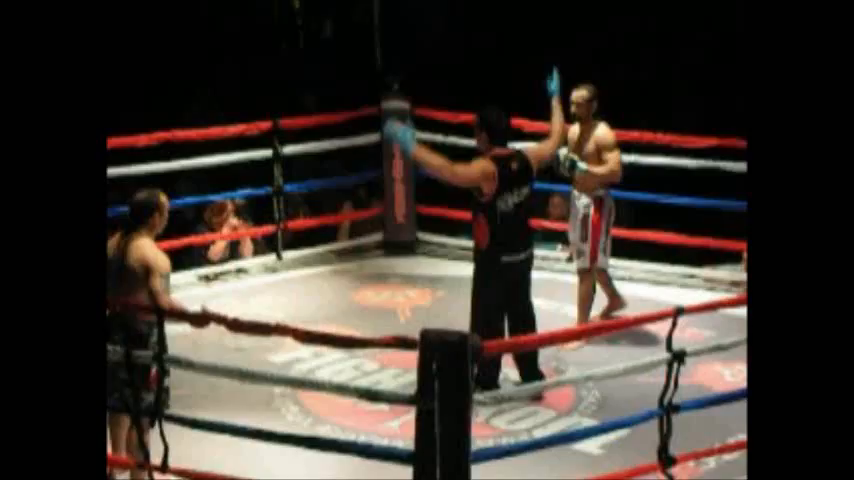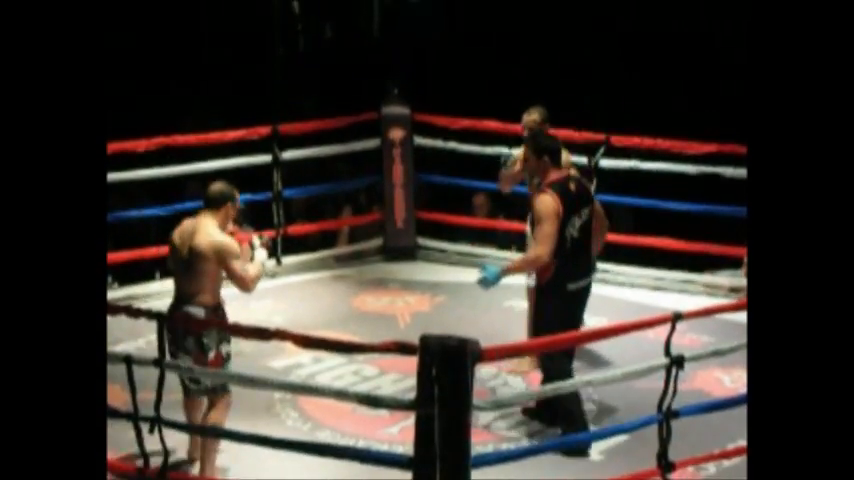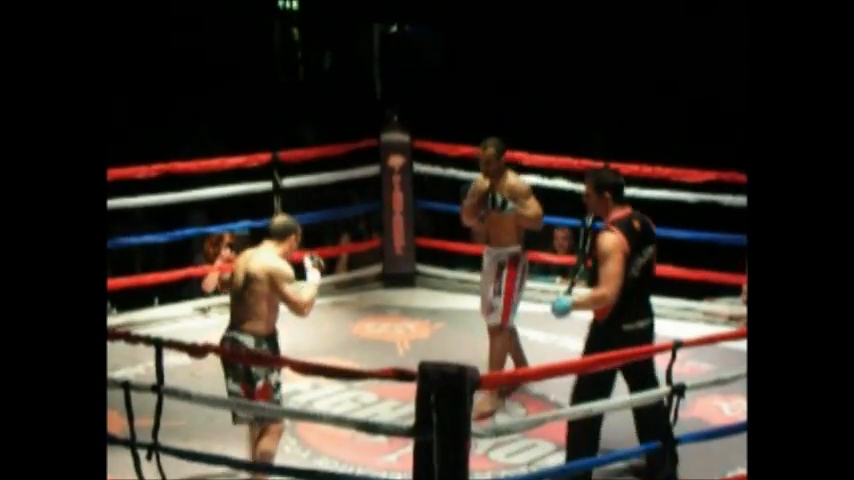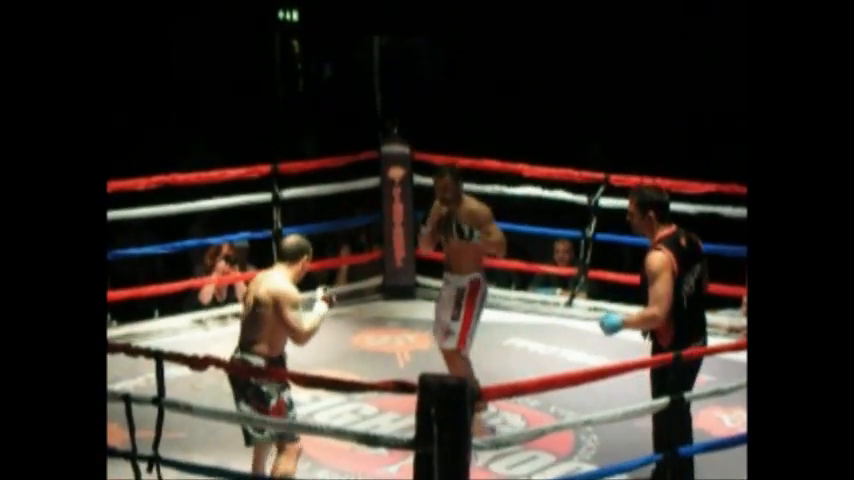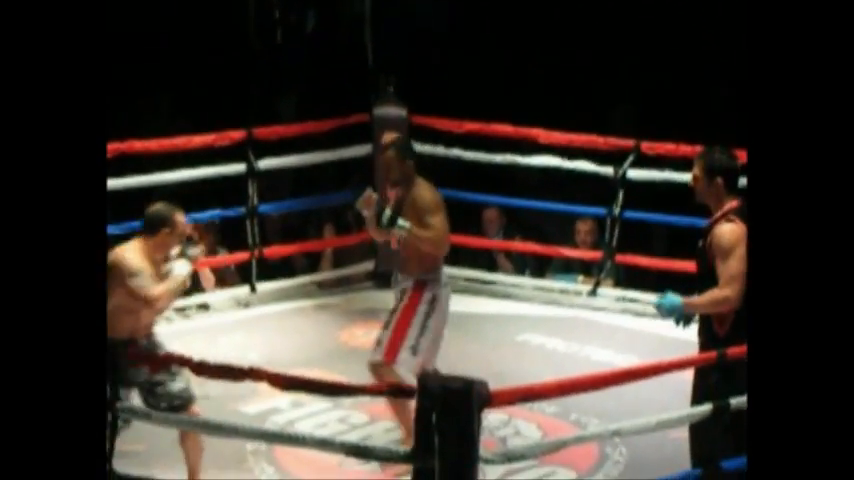
dt=0.7s
person 1, frame 1
left shoulder: (487, 169)
right shoulder: (526, 158)
left elbow: (448, 171)
right elbow: (555, 139)
left wrist: (409, 144)
right wrist: (554, 97)
left hip: (494, 259)
right hip: (523, 254)
left knee: (486, 320)
right knee: (521, 313)
left ankle: (486, 378)
right ankle: (530, 375)
person 1, frame 2
left shoulder: (546, 199)
right shoulder: (581, 185)
left elbow: (540, 254)
right elbow: (600, 229)
left wrist: (500, 272)
left hip: (556, 288)
right hip: (581, 281)
left knee: (552, 357)
right knee: (562, 350)
left ankle: (576, 429)
right ankle: (547, 409)
person 1, frame 3
left shoulder: (611, 237)
right shoulder: (644, 224)
left elbow: (606, 294)
left wrist: (571, 303)
left hip: (614, 329)
right hip: (642, 323)
left knee: (587, 396)
right knee: (647, 393)
person 1, frame 4
left shoulder: (658, 256)
right shoulder: (691, 241)
left elbow: (657, 314)
left wrist: (620, 322)
left hip: (673, 348)
right hip: (695, 340)
left knee: (670, 418)
right knee: (675, 413)
person 1, frame 5
left shoulder: (728, 229)
right shoulder: (736, 217)
left elbow: (729, 295)
left wrist: (682, 304)
right wrist: (695, 305)
left hip: (725, 343)
right hip: (735, 339)
left knee: (708, 428)
right knee: (733, 423)
person 2, frame 1
left shoulder: (604, 134)
right shoulder: (573, 130)
left elbow: (616, 172)
left wrist: (581, 168)
right wrist: (564, 163)
left hip: (596, 202)
right hip: (578, 199)
left knee: (586, 266)
right knee: (585, 258)
left ankle: (582, 327)
right ankle: (614, 299)
person 2, frame 2
left shoulder: (558, 156)
right shoulder: (525, 153)
right elbow: (504, 187)
right wrist: (508, 170)
left knee: (535, 288)
left ankle: (533, 352)
person 2, frame 3
left shoulder: (517, 184)
right shoulder: (480, 183)
left elbow: (537, 219)
right elbow: (468, 220)
left wrist: (507, 206)
right wrist: (469, 199)
left hip: (510, 257)
right hip: (491, 255)
left knee: (497, 326)
right knee: (501, 319)
left ankle: (491, 395)
right ankle: (522, 368)
person 2, frame 4
left shoulder: (477, 210)
right shoulder: (439, 208)
left elbow: (501, 247)
right elbow: (426, 248)
left wrist: (471, 235)
right wrist: (429, 224)
left hip: (470, 284)
right hip: (450, 281)
left knee: (453, 350)
right knee: (448, 348)
left ankle: (471, 418)
right ankle: (475, 399)
person 2, frame 5
left shoulder: (424, 196)
right shoulder: (399, 193)
left elbow: (439, 246)
right elbow: (380, 235)
left wrist: (398, 224)
right wrist: (369, 212)
left hip: (423, 288)
right hip: (411, 283)
left knee: (381, 365)
right knee: (418, 365)
left ankle: (412, 438)
person 3, frame 1
left shoulder: (114, 244)
right shoulder: (153, 256)
right elbow: (166, 304)
left hip: (112, 330)
right hip: (139, 336)
left knee: (121, 402)
right knee: (146, 414)
person 3, frame 2
left shoulder: (181, 229)
right shoulder: (220, 241)
right elbow: (247, 283)
right wrist: (260, 253)
left hip: (177, 314)
right hip: (204, 320)
left knee: (194, 384)
right knee: (219, 398)
left ankle: (194, 448)
right ankle: (206, 474)
person 3, frame 3
left shoulder: (246, 257)
right shoulder: (276, 266)
right elbow: (302, 307)
right wrist: (313, 273)
left hip: (234, 342)
right hip: (253, 348)
left knee: (262, 415)
right knee: (272, 426)
person 3, frame 4
left shoulder: (261, 279)
right shoulder: (285, 290)
right elbow: (301, 335)
right wrist: (322, 306)
left hip: (244, 363)
right hip: (261, 370)
left knee: (267, 430)
right knee: (290, 446)
person 3, frame 5
left shoulder: (153, 256)
right shoulder: (125, 259)
right elbow: (158, 301)
left wrist: (174, 264)
right wrist: (182, 270)
left hip: (145, 346)
right hip: (116, 352)
left knee: (190, 414)
